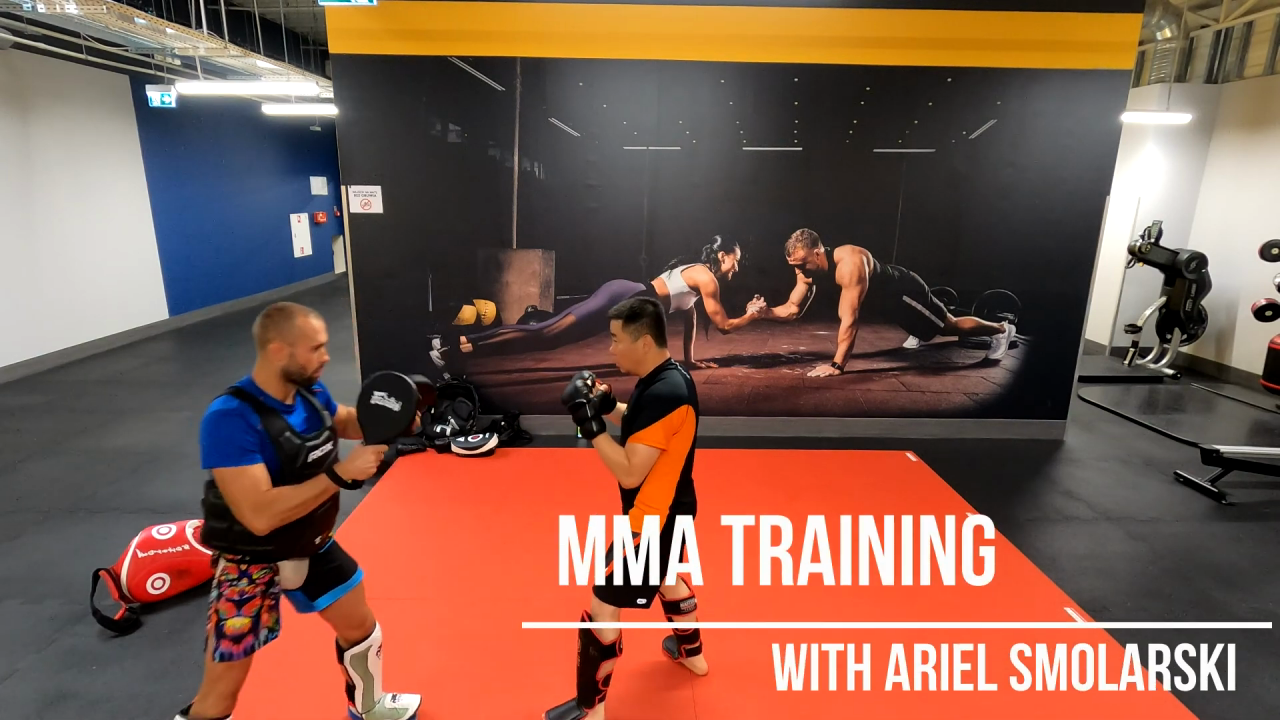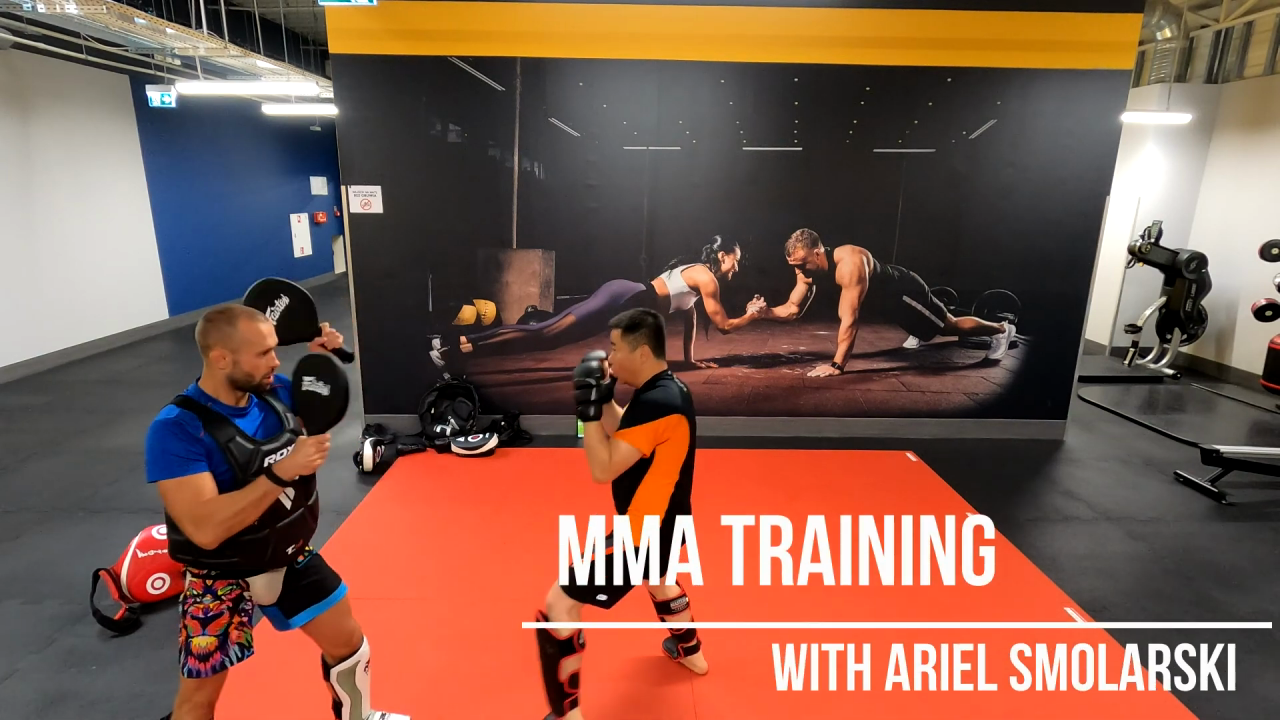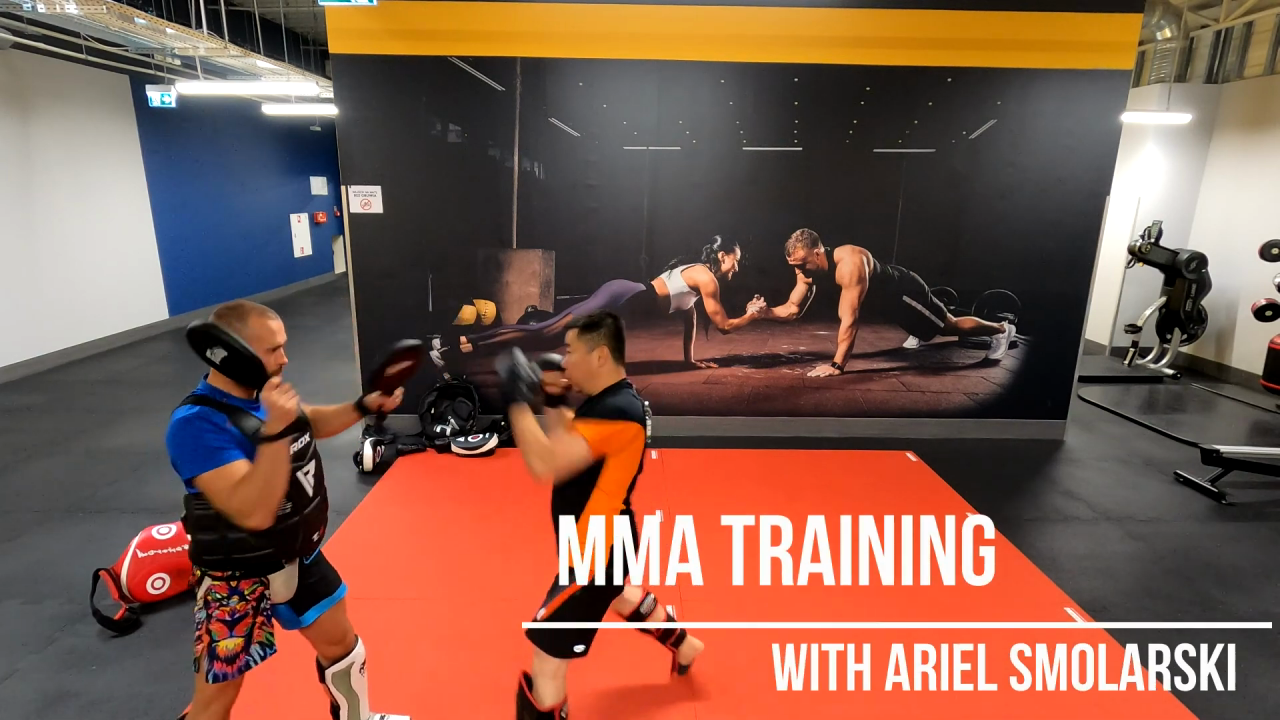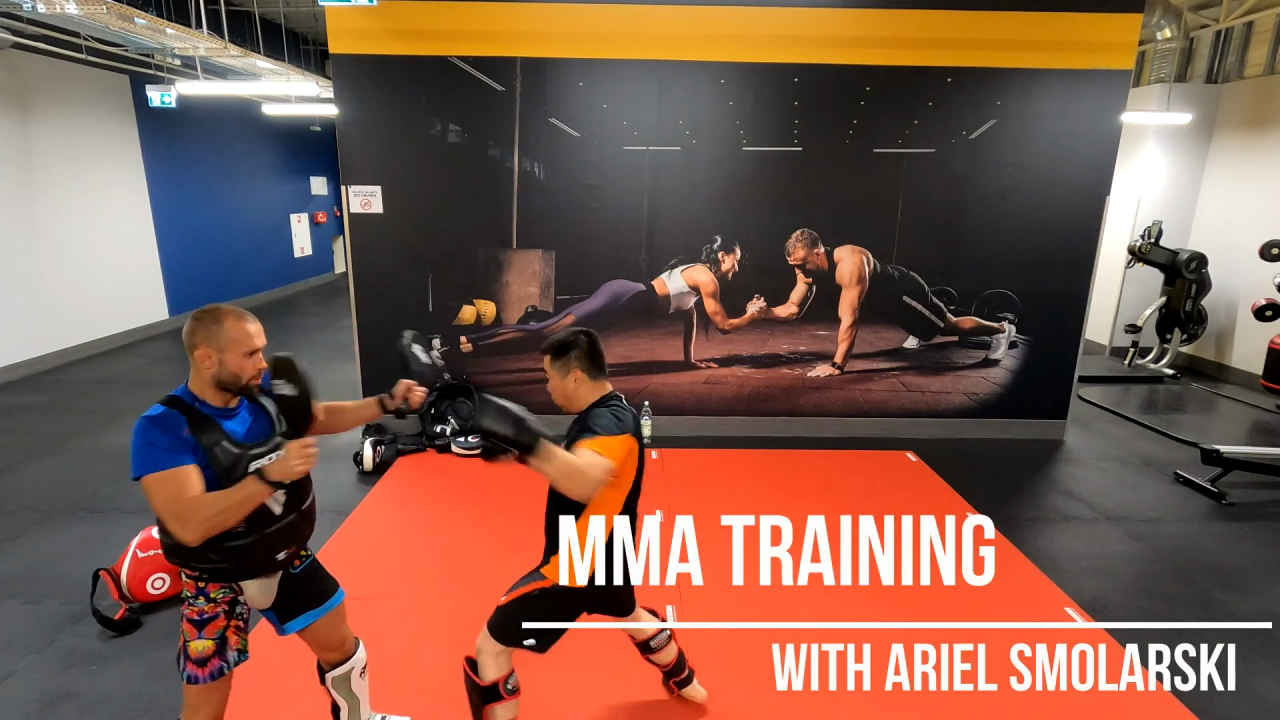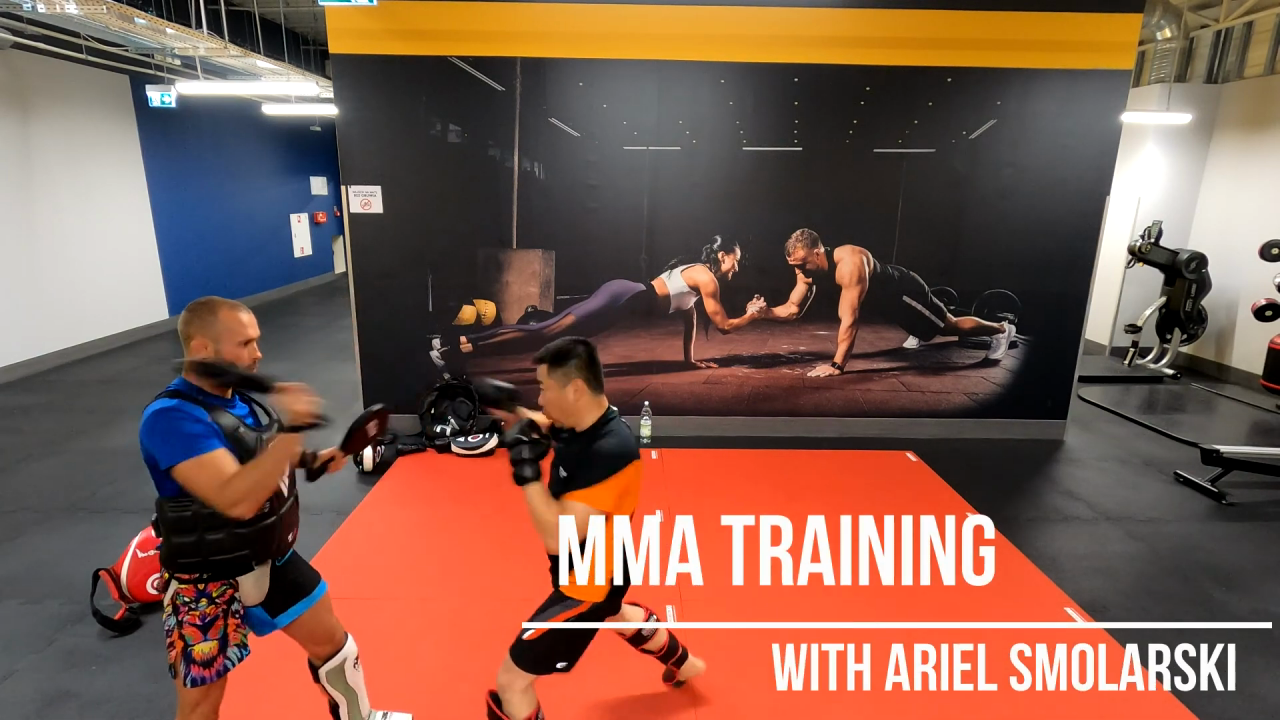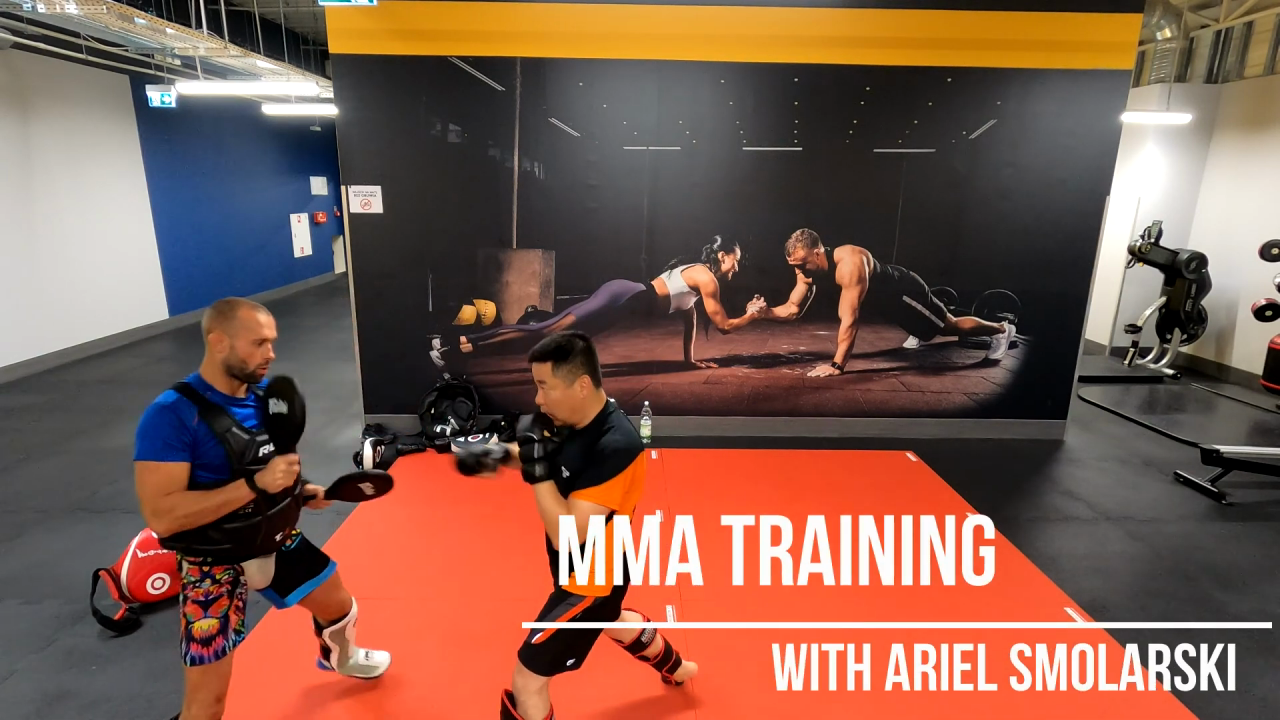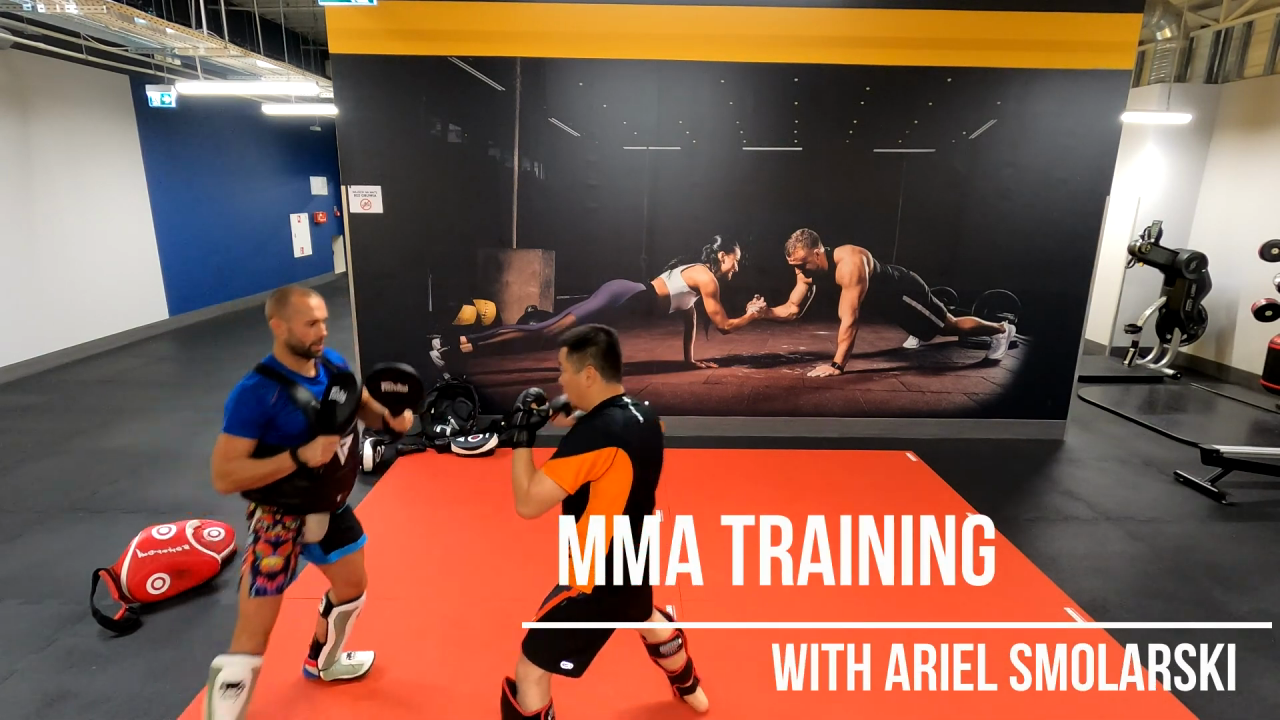
dt=0.3s
person 1, frame 1
left shoulder: (309, 391)
right shoulder: (229, 418)
left elbow: (346, 423)
right elbow: (260, 516)
right wrist: (341, 475)
left hip: (310, 548)
right hip: (250, 567)
left knee: (360, 626)
person 1, frame 2
left shoulder: (271, 389)
right shoulder: (175, 430)
right elbow: (205, 530)
right wrist: (282, 471)
left hip: (290, 559)
right hip: (222, 580)
left knee: (347, 641)
person 1, frame 3
left shoulder: (266, 387)
right shoulder: (195, 424)
left elbow: (308, 426)
right elbow: (256, 513)
left wrist: (366, 405)
right wrist: (275, 431)
left hip: (296, 558)
right hip: (236, 580)
left knee: (341, 644)
person 1, frame 4
left shoulder: (263, 390)
right shoulder: (160, 428)
left elbow: (320, 417)
right elbow: (189, 527)
left wrist: (386, 404)
right wrist: (268, 475)
left hip: (287, 562)
right hip: (216, 583)
left knee: (340, 647)
person 1, frame 5
left shoulder: (239, 392)
right shoulder: (170, 419)
right elbow: (240, 501)
right wrist: (289, 428)
left hip: (270, 559)
right hip: (206, 584)
left knee: (330, 639)
person 1, frame 6
left shoulder: (260, 394)
right shoulder: (169, 416)
right elbow: (161, 514)
left wrist: (303, 489)
right wrist: (256, 485)
left hip: (279, 545)
right hip: (214, 570)
left knee: (338, 605)
left ankle: (341, 659)
person 1, frame 7
left shoulder: (331, 362)
right shoulder: (256, 394)
left elbow: (358, 402)
right elbow: (225, 476)
left wrist: (388, 415)
right wrist: (300, 457)
left hip: (329, 506)
right hip: (279, 519)
left knee: (351, 587)
right knee: (251, 639)
left ankle: (323, 660)
person 2, frame 1
left shoulder: (664, 394)
right shoulder: (667, 377)
left elbow: (629, 474)
right elbow: (639, 424)
left wrist: (591, 423)
right wrist: (608, 404)
left hip: (654, 519)
right hip: (670, 511)
left knee: (603, 608)
right knee: (665, 577)
right ankle: (691, 651)
person 2, frame 2
left shoulder: (659, 404)
right shoulder: (661, 389)
left elbow: (604, 468)
right elbow: (618, 434)
left wrist: (590, 406)
right wrist: (603, 390)
left hip: (644, 529)
right hip: (666, 521)
left knee: (560, 607)
right knee: (657, 577)
right ankle: (690, 650)
person 2, frame 3
left shoulder: (615, 412)
right shoulder: (606, 398)
left elbow: (546, 465)
right elbow: (563, 442)
left wrist: (518, 400)
right wrist: (552, 400)
right hip: (611, 540)
left knee: (547, 663)
right knee: (617, 594)
right ankle: (682, 644)
person 2, frame 4
left shoulder: (607, 424)
right shoulder: (611, 412)
left elbow: (586, 483)
left wrist: (534, 443)
right wrist: (531, 444)
left hip: (574, 572)
right hip: (611, 563)
left knee: (487, 653)
right knee: (629, 615)
right ankle: (685, 682)
person 2, frame 5
left shoulder: (610, 452)
right shoulder: (585, 425)
left elbow: (558, 538)
right elbow: (543, 426)
left wrist: (527, 475)
right wrist: (519, 416)
left hip: (586, 583)
right hip: (612, 568)
left knee: (512, 680)
right knee: (615, 613)
right ankle: (682, 664)
person 2, frame 6
left shoulder: (616, 448)
right shoulder: (576, 417)
left elbow: (571, 537)
right elbow: (549, 460)
left wrist: (538, 472)
right wrist: (501, 455)
left hip: (589, 580)
right hip: (598, 568)
left knee: (527, 680)
right knee: (611, 620)
right ankle: (673, 666)
person 2, frame 7
left shoulder: (593, 434)
right shoulder: (643, 415)
left elbow: (528, 505)
left wrist: (522, 434)
left hip: (597, 577)
left knee: (529, 672)
right knee: (648, 619)
right ankle: (689, 687)
person 3, frame 1
left shoulder: (694, 271)
right shoulder: (706, 278)
left elbow: (689, 317)
right elbow: (724, 325)
left wrist: (690, 359)
right wrist: (751, 314)
left hip: (621, 295)
right hip: (623, 299)
left knee: (545, 332)
right knee: (546, 336)
left ankle: (460, 343)
right ankle: (459, 347)
person 3, frame 2
left shoulder: (695, 272)
right shoulder: (707, 278)
left elbow: (689, 316)
right elbow: (723, 325)
left wrist: (690, 358)
right wrist: (751, 315)
left hip: (621, 296)
right hip: (622, 300)
left knee: (544, 332)
right knee: (545, 336)
left ankle: (458, 343)
right ankle: (459, 347)
person 3, frame 3
left shoulder: (692, 273)
right shoulder: (707, 278)
left elbow: (690, 317)
right elbow: (723, 325)
left wrist: (689, 358)
right wrist: (751, 315)
left hip: (619, 296)
right hip: (622, 301)
left knee: (543, 334)
right knee: (545, 336)
left ankle: (461, 341)
right ankle: (460, 346)
person 3, frame 4
left shoulder: (695, 272)
right shoulder: (707, 278)
left elbow: (689, 315)
right elbow: (723, 325)
left wrist: (690, 358)
right wrist: (751, 315)
left hip: (622, 294)
right hip: (624, 298)
left knee: (544, 331)
right knee: (546, 335)
left ankle: (459, 344)
right ankle: (460, 345)
person 3, frame 5
left shoulder: (694, 273)
right shoulder: (707, 278)
left elbow: (690, 317)
right elbow: (724, 325)
left wrist: (690, 358)
right wrist: (752, 314)
left hip: (622, 295)
right hip: (624, 299)
left knee: (546, 333)
right knee: (547, 336)
left ankle: (460, 343)
right ankle: (457, 347)
person 3, frame 6
left shoulder: (694, 273)
right shoulder: (707, 278)
left elbow: (690, 317)
right elbow: (724, 325)
left wrist: (690, 359)
right wrist: (752, 315)
left hip: (622, 295)
right hip: (624, 299)
left knee: (546, 333)
right knee: (547, 335)
left ankle: (458, 343)
right ankle: (458, 345)
person 3, frame 7
left shoulder: (694, 272)
right shoulder: (707, 278)
left elbow: (689, 318)
right elbow: (724, 325)
left wrist: (690, 359)
right wrist: (752, 314)
left hip: (622, 294)
right hip: (624, 299)
left knee: (547, 332)
right knee: (546, 335)
left ankle: (458, 343)
right ankle: (458, 345)
person 4, frame 1
left shoulder: (850, 264)
right shoulder: (808, 267)
left elbow: (849, 319)
right elbow: (793, 309)
left wrist: (837, 365)
right wrist: (764, 313)
left hip: (904, 290)
right hip: (886, 293)
left knee: (949, 327)
left ankle: (1001, 330)
right ankle: (918, 335)
person 4, frame 2
left shoulder: (849, 264)
right shoulder: (808, 269)
left elbow: (849, 319)
right elbow: (793, 309)
left wrist: (837, 365)
right wrist: (764, 312)
left hip: (904, 290)
right hip: (887, 294)
left knee: (949, 326)
left ankle: (1001, 330)
right ankle: (920, 334)
person 4, frame 3
left shoulder: (849, 264)
right shoulder: (808, 268)
left elbow: (849, 319)
right elbow: (793, 309)
left wrist: (837, 365)
right wrist: (764, 312)
left hip: (904, 290)
right hip: (886, 294)
left knee: (948, 327)
left ankle: (1001, 330)
right ankle: (919, 334)
person 4, frame 4
left shoulder: (849, 264)
right shoulder: (808, 268)
left elbow: (849, 319)
right elbow: (793, 309)
left wrist: (837, 365)
right wrist: (764, 312)
left hip: (904, 290)
right hip: (886, 294)
left knee: (949, 326)
left ankle: (1001, 330)
right ankle: (919, 334)
person 4, frame 5
left shoulder: (850, 264)
right shoulder: (808, 269)
left elbow: (849, 319)
right elbow: (793, 309)
left wrist: (837, 364)
right wrist: (765, 312)
left hip: (904, 290)
right hip: (886, 294)
left knee: (950, 326)
left ankle: (1001, 330)
right ankle: (919, 333)
person 4, frame 6
left shoulder: (849, 264)
right shoulder: (808, 268)
left elbow: (849, 319)
right elbow: (793, 309)
left wrist: (837, 365)
right wrist: (765, 313)
left hip: (904, 290)
right hip: (886, 294)
left knee: (949, 326)
left ankle: (1001, 330)
right ankle: (919, 334)
person 4, frame 7
left shoulder: (850, 263)
right shoulder: (808, 268)
left elbow: (849, 318)
right elbow: (793, 309)
left wrist: (837, 365)
right wrist: (765, 313)
left hip: (904, 290)
right hip: (886, 293)
left knee: (949, 327)
left ankle: (1001, 330)
right ankle: (918, 335)
